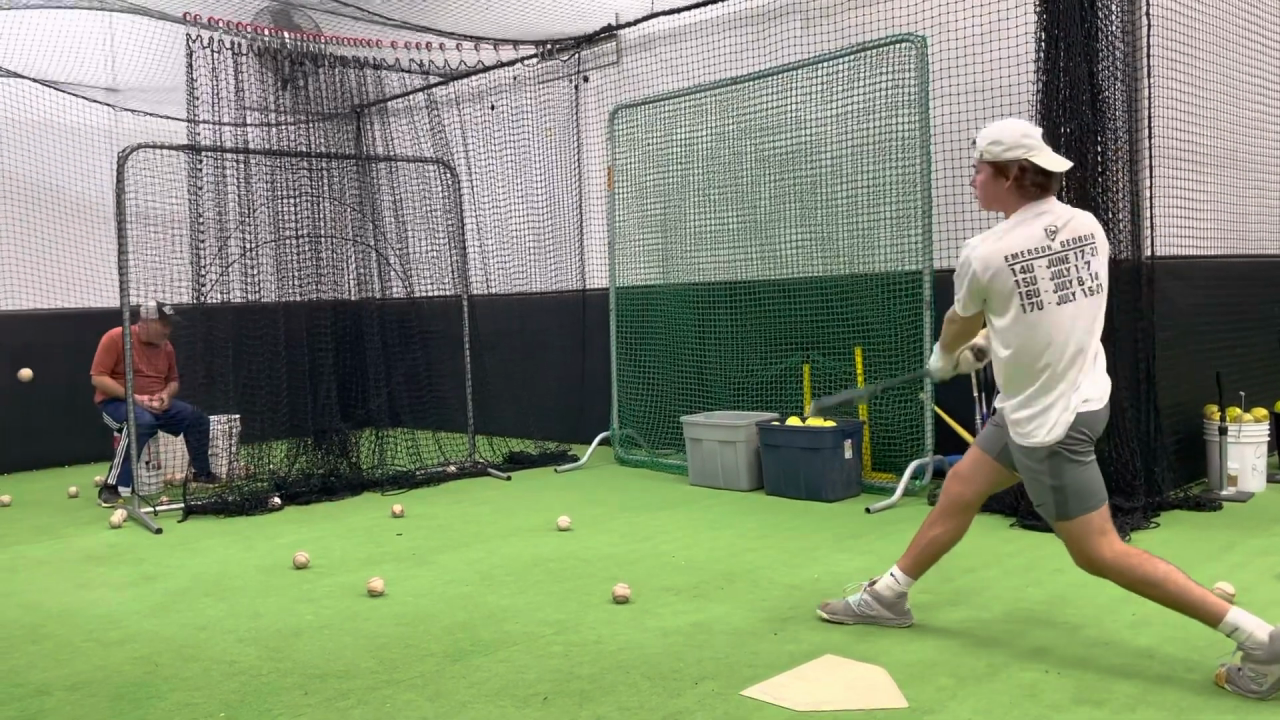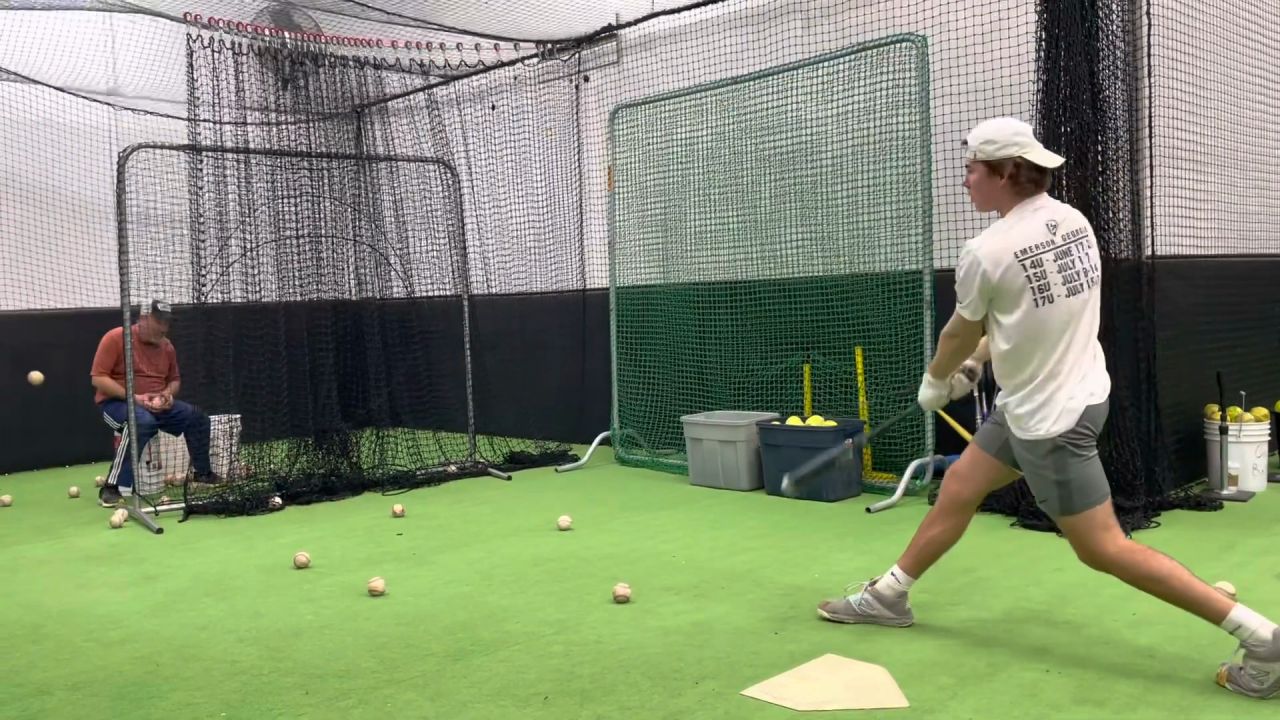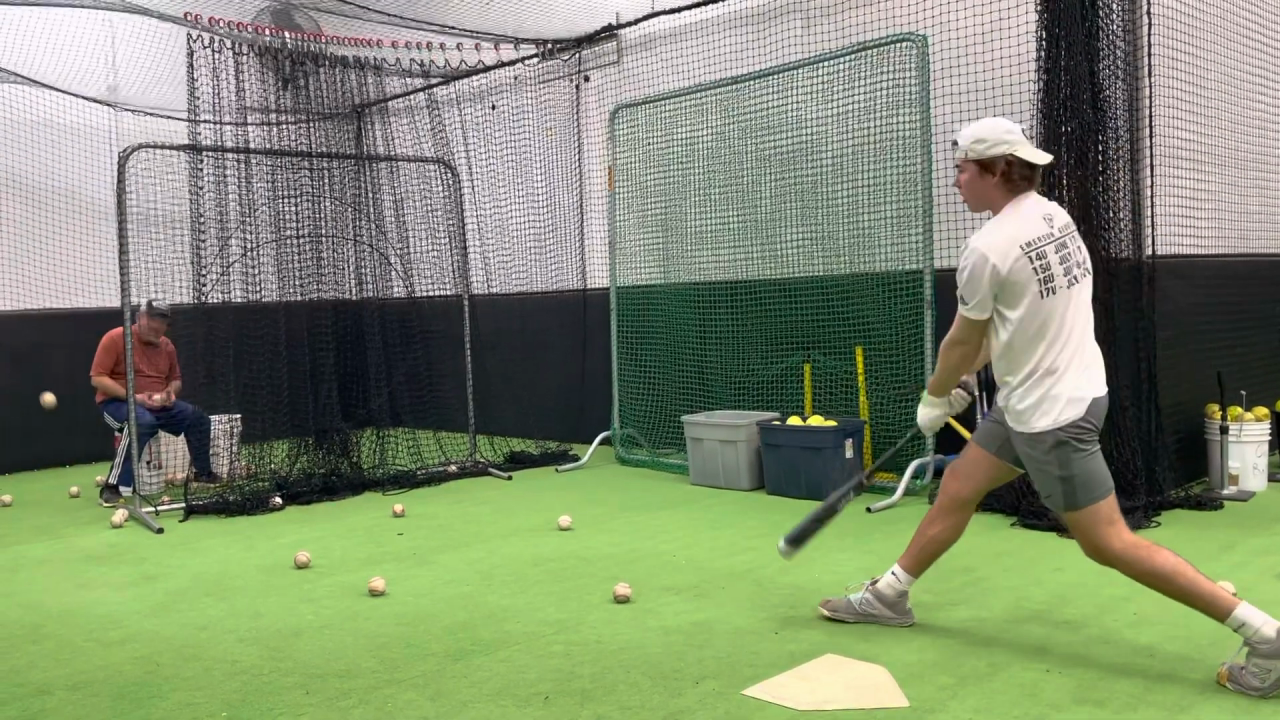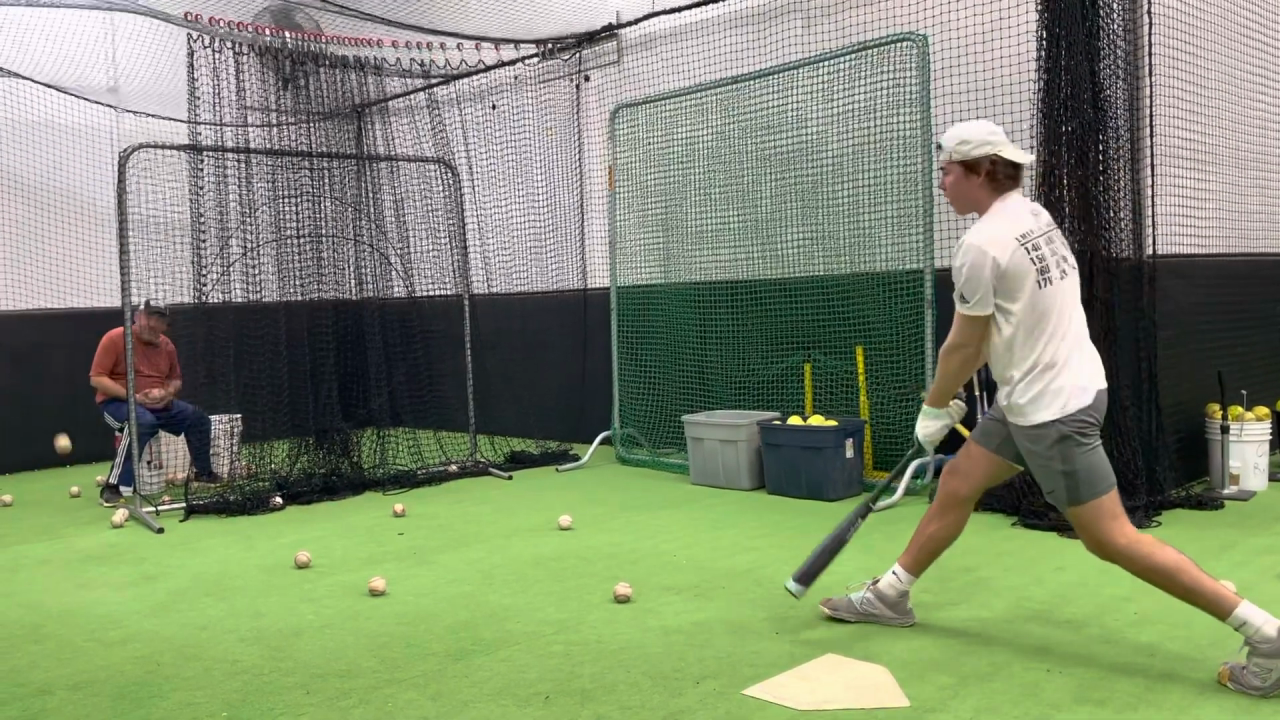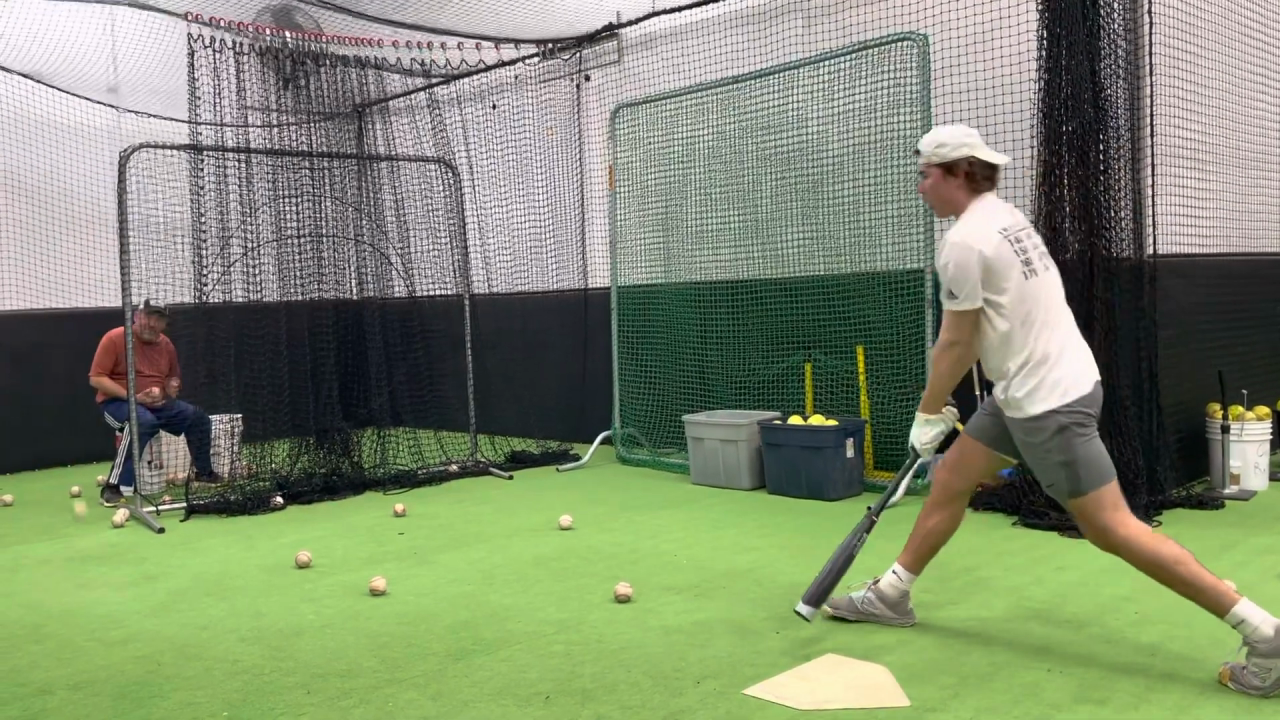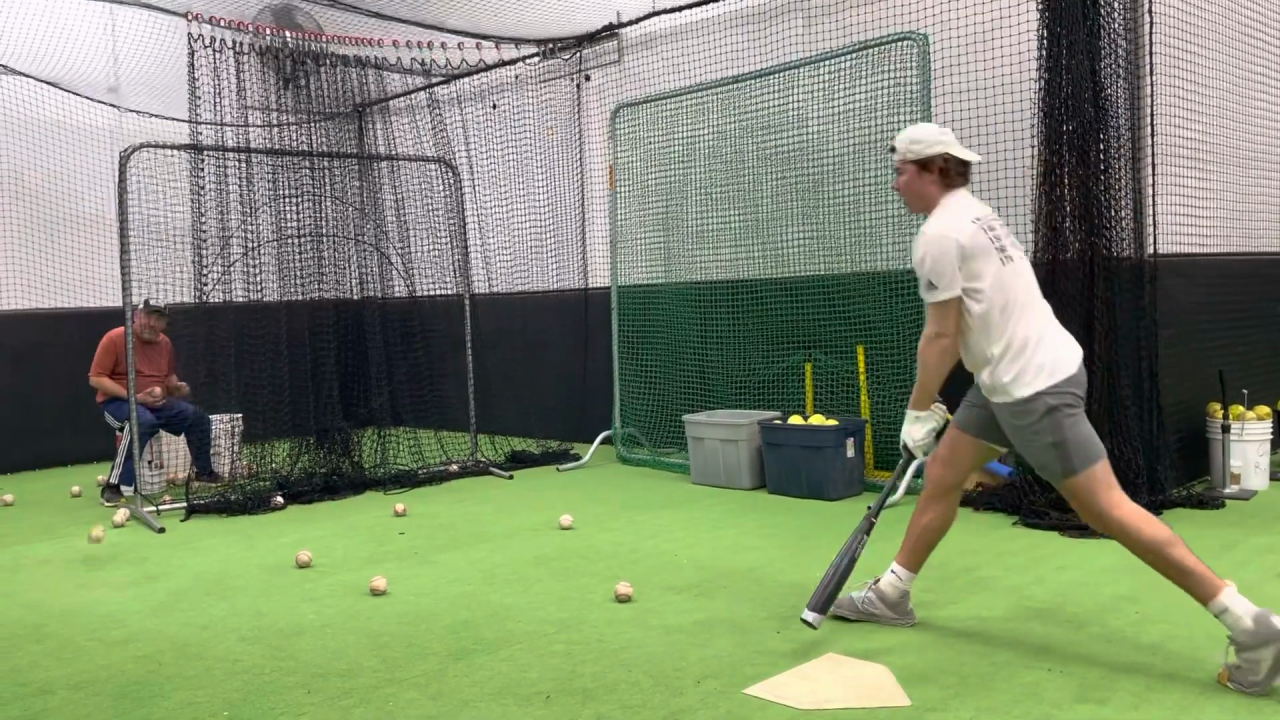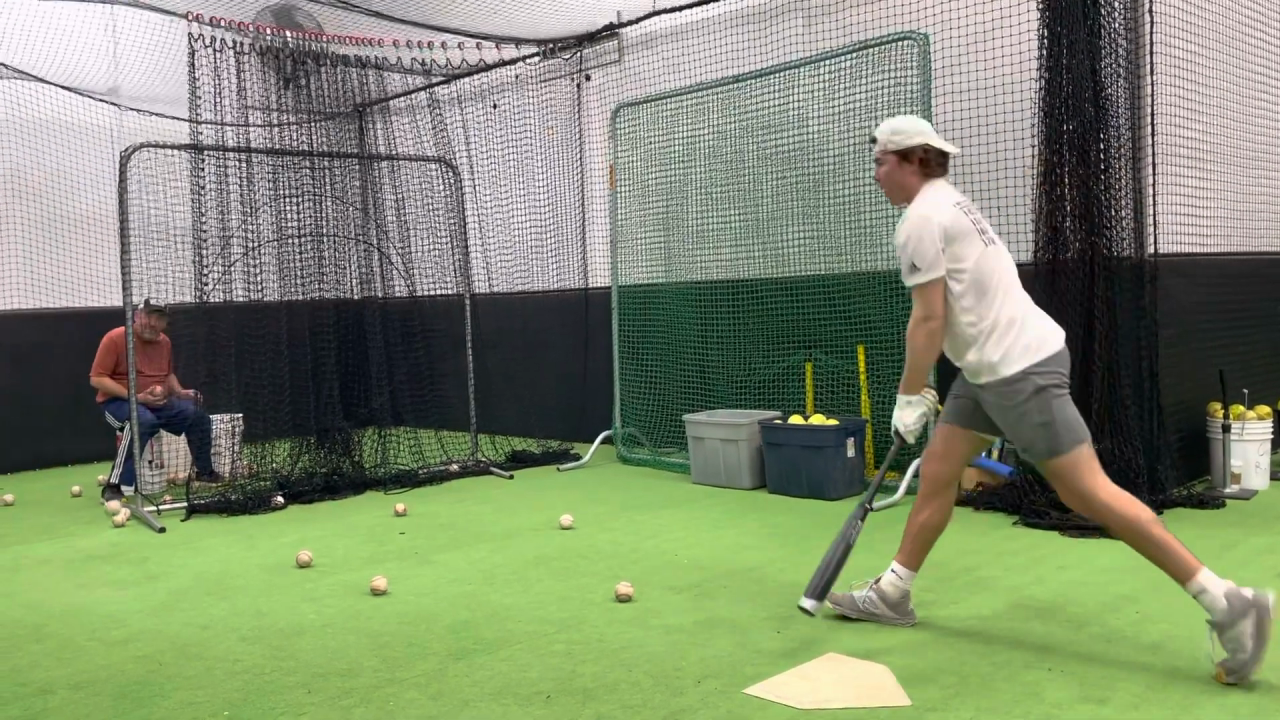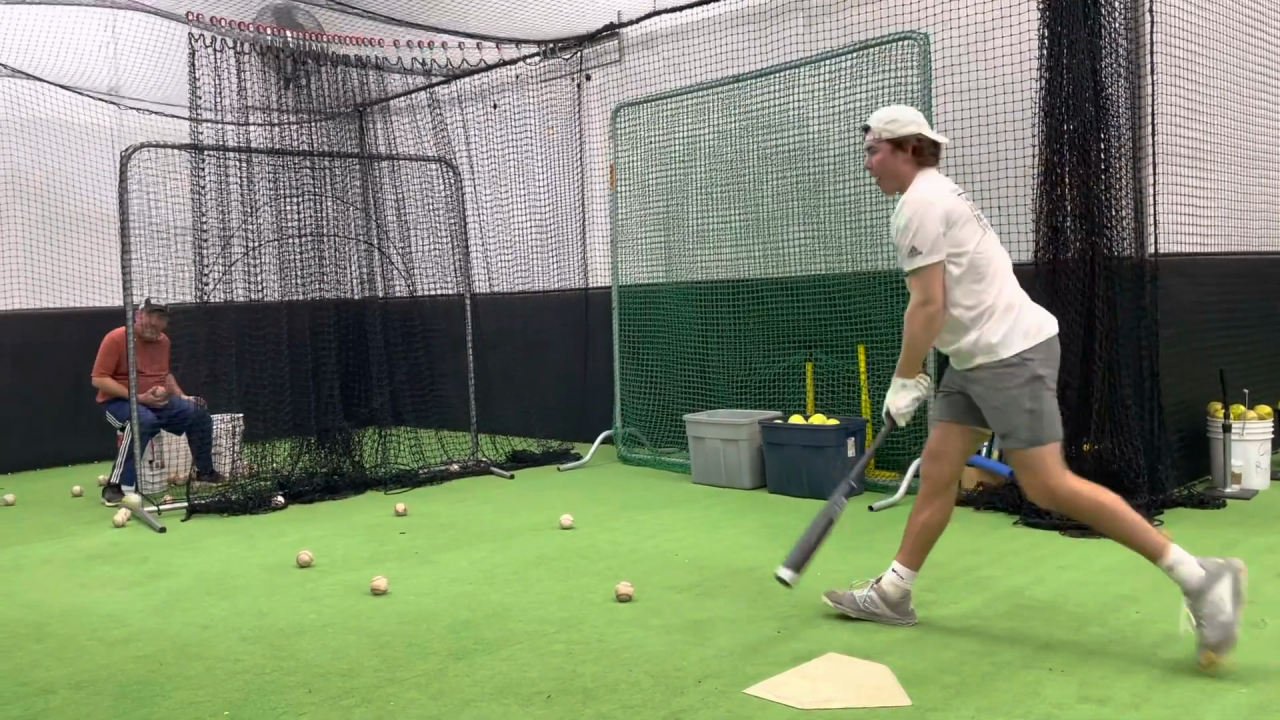
dt=0.1s
person 1, frame 1
left shoulder: (984, 253)
right shoulder: (1086, 226)
left elbow: (960, 329)
left wrist: (944, 355)
left hip: (1049, 420)
right hip: (1032, 405)
left knee: (1100, 554)
right knee: (959, 490)
right ankle: (887, 595)
person 1, frame 2
left shoulder: (987, 252)
right shoulder: (1073, 221)
left elbow: (959, 336)
left wrist: (935, 379)
right wrist: (981, 355)
left hip: (1053, 415)
right hip: (1031, 404)
left knee: (1104, 549)
right knee: (957, 488)
right ankle: (888, 594)
person 1, frame 3
left shoulder: (987, 247)
right shoulder: (1053, 216)
left elbow: (962, 343)
left wrist: (934, 395)
right wrist: (957, 381)
left hip: (1053, 412)
right hip: (1028, 399)
left knee: (1110, 545)
right knee: (956, 488)
right ankle: (889, 594)
person 1, frame 4
left shoulder: (981, 244)
right shoulder: (1033, 216)
left elbow: (963, 345)
left wrist: (933, 408)
right wrist: (956, 392)
left hip: (1055, 407)
right hip: (1027, 396)
left knee: (1113, 540)
right knee: (954, 486)
right ankle: (890, 594)
person 1, frame 5
left shoulder: (963, 240)
right shoulder: (1001, 218)
left elbow: (954, 343)
left wrist: (928, 413)
right wrist: (941, 403)
left hip: (1052, 400)
right hip: (1021, 390)
left knee: (1113, 530)
right knee: (949, 479)
right ankle: (890, 593)
person 1, frame 6
left shoulder: (937, 233)
right shoulder: (972, 215)
left elbow: (941, 336)
left wrist: (919, 411)
right wrist: (932, 405)
left hip: (1036, 385)
right hip: (1005, 381)
left knee: (1109, 510)
right knee: (941, 474)
right ankle: (891, 593)
person 1, frame 7
left shoulder: (920, 218)
right shoulder: (946, 204)
left elbow: (930, 320)
left wrist: (908, 397)
right wrist: (923, 391)
left hip: (1022, 366)
right hip: (985, 368)
left knee: (1087, 492)
right knee: (936, 470)
left ankle: (1229, 604)
right ankle: (892, 592)
person 1, frame 8
left shoulder: (918, 204)
right shoulder: (935, 194)
left elbow: (926, 305)
left wrist: (902, 381)
right wrist: (916, 376)
left hip: (1013, 353)
right hip: (975, 358)
left knee: (1048, 486)
right knee: (936, 473)
left ankle: (1198, 576)
right ankle: (892, 591)
person 2, frame 1
left shoulder: (166, 347)
right shoulder: (116, 338)
left elbow: (173, 380)
right elbow: (98, 378)
left wrist: (166, 395)
right wrist: (134, 398)
left hip: (155, 403)
right hip: (116, 401)
left knee: (197, 418)
right knee: (142, 422)
left ankle: (202, 473)
right ankle: (112, 487)
person 2, frame 2
left shoulder: (166, 346)
right shoulder: (115, 338)
left elbow: (174, 379)
right elbow: (98, 379)
left wrist: (168, 394)
right wrist: (135, 398)
left hip: (156, 403)
right hip: (117, 401)
left knee: (197, 417)
right knee: (143, 422)
left ankle: (203, 473)
right ankle: (113, 487)
person 2, frame 3
left shoulder: (167, 346)
right shoulder: (115, 338)
left elbow: (175, 379)
right elbow: (97, 378)
left wrist: (171, 392)
right wrist: (134, 397)
left hip: (157, 403)
right hip: (117, 401)
left knee: (198, 418)
right knee: (143, 422)
left ankle: (203, 473)
right ankle: (113, 487)
person 2, frame 4
left shoulder: (166, 345)
right shoulder: (115, 338)
left elbow: (176, 378)
right elbow: (97, 379)
left wrist: (170, 390)
right wrist: (134, 397)
left hip: (157, 403)
right hip: (118, 401)
left knee: (198, 418)
right knee: (143, 422)
left ankle: (203, 473)
right ankle: (114, 487)
person 2, frame 5
left shoulder: (166, 344)
right shoulder: (115, 339)
left elbow: (173, 376)
right elbow: (96, 379)
left wrist: (173, 388)
right wrist: (134, 397)
left hip: (156, 402)
right hip: (118, 401)
left knee: (198, 418)
right knee: (143, 422)
left ankle: (203, 472)
right ankle: (114, 487)
person 2, frame 6
left shoulder: (165, 343)
right shoulder: (115, 339)
left elbow: (169, 375)
right elbow: (96, 379)
left wrist: (176, 387)
right wrist: (135, 397)
left hip: (157, 402)
right hip: (118, 401)
left knee: (198, 418)
right knee: (143, 421)
left ankle: (203, 472)
right ankle: (114, 486)
person 2, frame 7
left shoulder: (164, 342)
right shoulder: (115, 339)
right elbow: (97, 379)
left wrist: (181, 393)
right wrist: (137, 397)
left hip: (157, 401)
right hip: (119, 401)
left knee: (198, 417)
right knee: (144, 421)
left ankle: (204, 472)
right ankle: (115, 486)
person 2, frame 8
left shoulder: (164, 342)
right shoulder: (116, 339)
right elbow: (98, 379)
left wrist: (181, 396)
right wrist: (138, 397)
left hip: (157, 401)
right hip: (120, 401)
left knee: (199, 416)
right knee: (145, 421)
left ankle: (205, 472)
right ankle: (116, 487)
